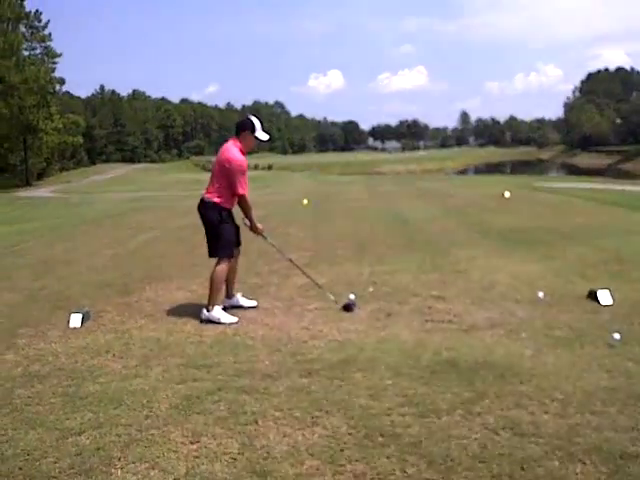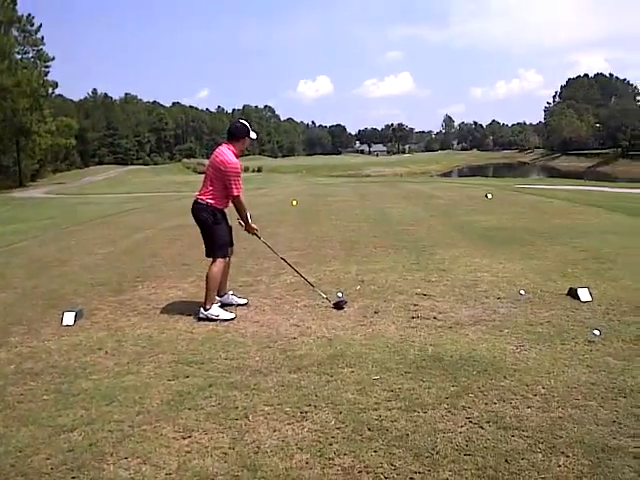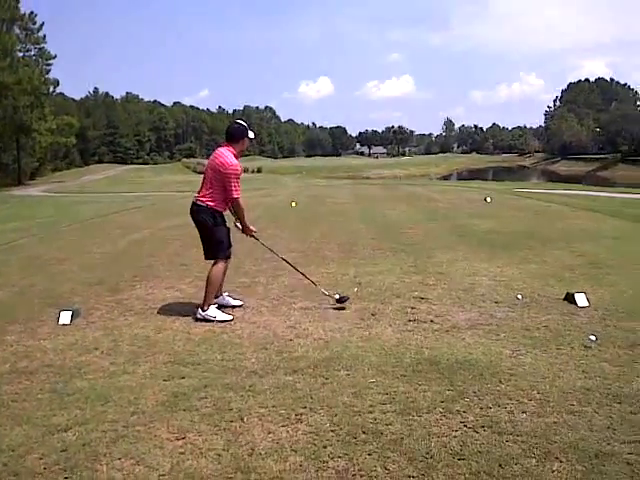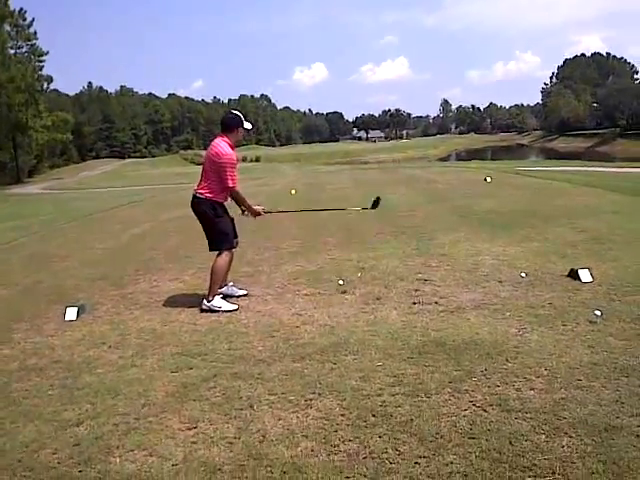
dt=0.3s
person 1, frame 1
left shoulder: (230, 148)
right shoulder: (237, 158)
right elbow: (242, 195)
left wrist: (246, 217)
right wrist: (252, 222)
left hip: (219, 207)
right hip: (215, 209)
left knee: (233, 252)
right knee: (224, 258)
left ankle: (231, 297)
right ankle: (211, 309)
person 1, frame 2
left shoulder: (222, 151)
right shoulder: (231, 162)
right elbow: (237, 197)
left wrist: (243, 214)
right wrist: (248, 223)
left hip: (211, 208)
right hip: (209, 210)
left knee: (227, 251)
right knee: (220, 257)
left ankle: (222, 295)
right ankle: (208, 308)
person 1, frame 3
left shoulder: (221, 152)
right shoulder: (232, 164)
right elbow: (235, 200)
left wrist: (235, 216)
right wrist: (245, 225)
left hip: (208, 209)
right hip: (208, 212)
left knee: (225, 254)
right knee: (221, 258)
left ankle: (218, 296)
right ankle: (206, 309)
person 1, frame 4
left shoulder: (219, 145)
right shoulder: (226, 153)
right elbow: (232, 189)
left wrist: (242, 204)
right wrist: (252, 208)
left hip: (211, 202)
right hip: (208, 204)
left knee: (232, 243)
right knee: (226, 249)
left ankle: (222, 286)
right ankle: (210, 300)
